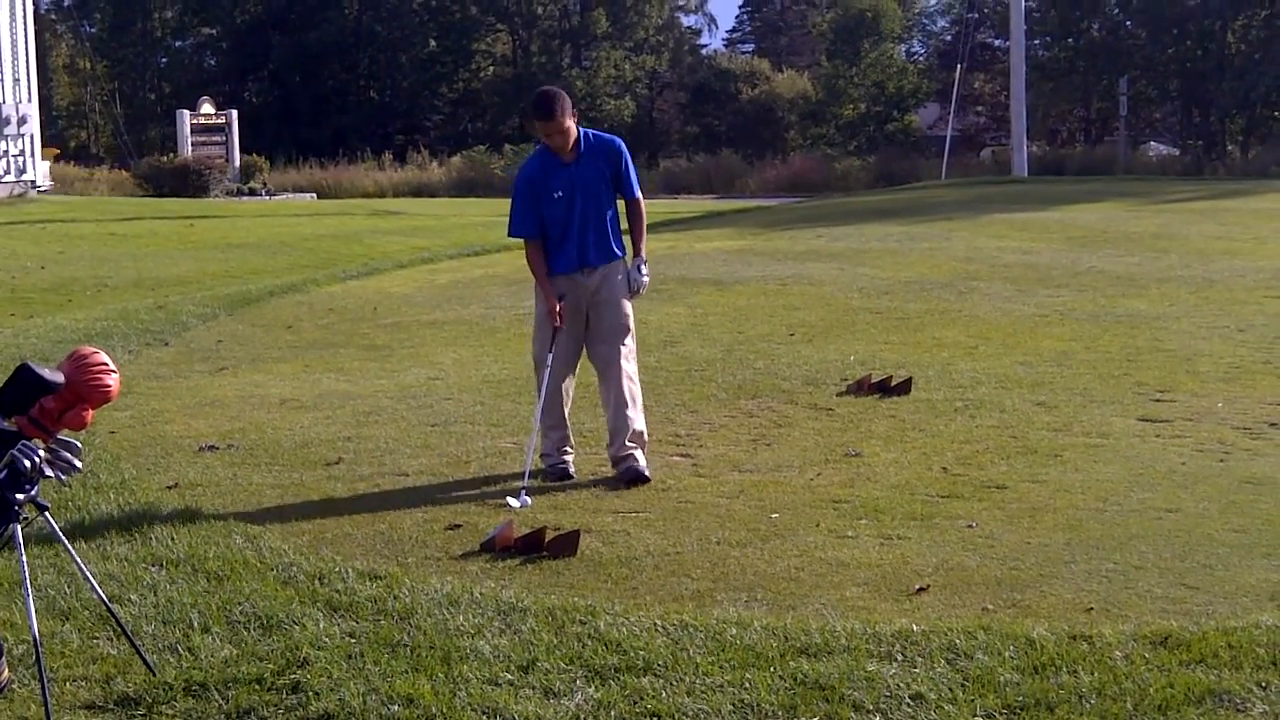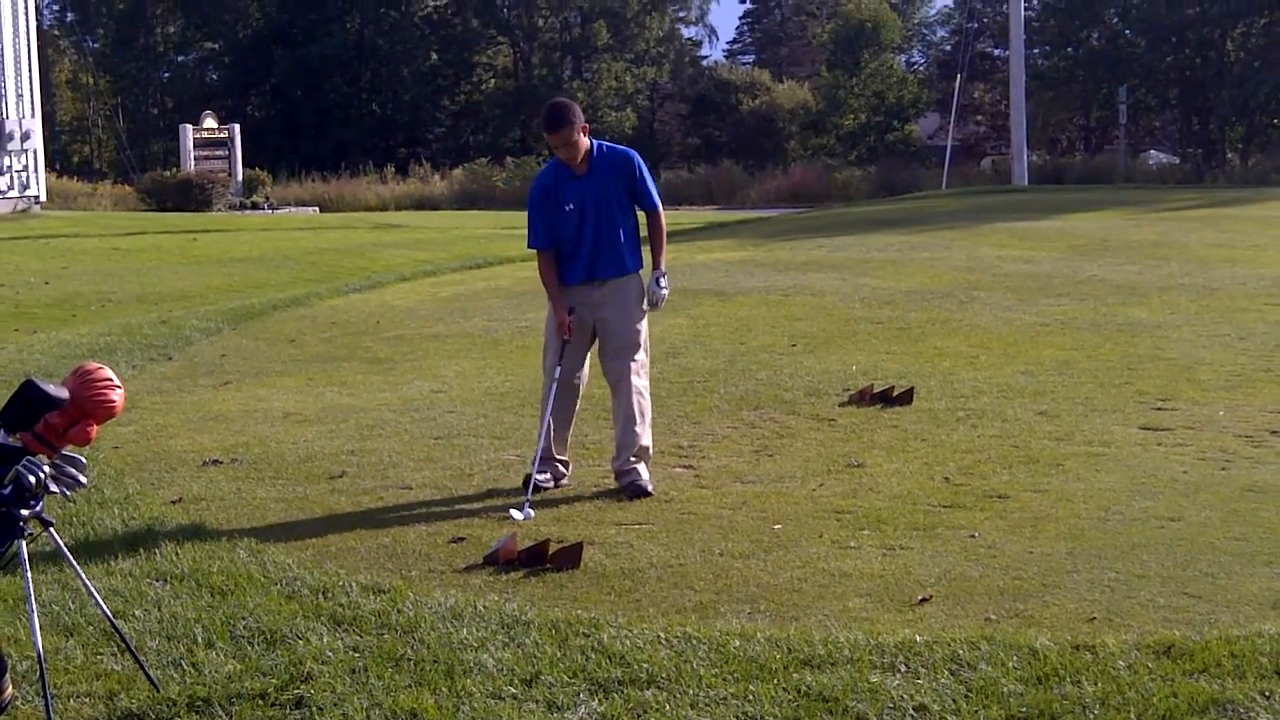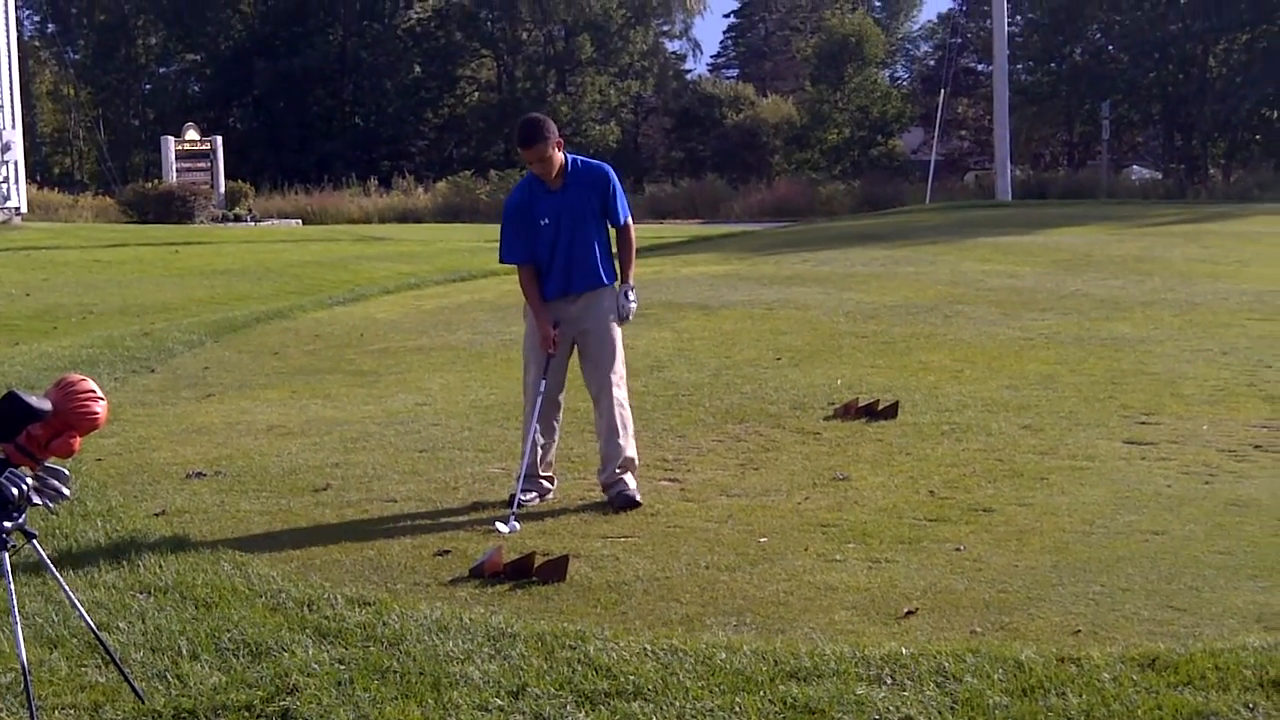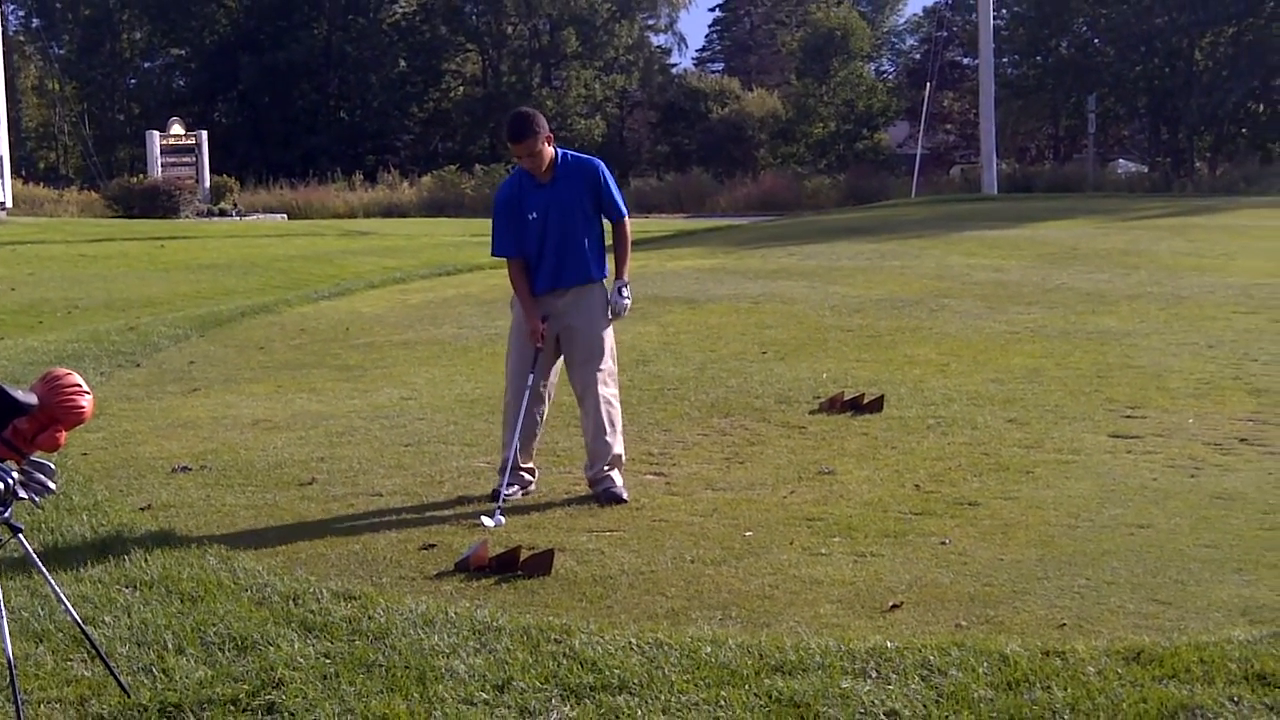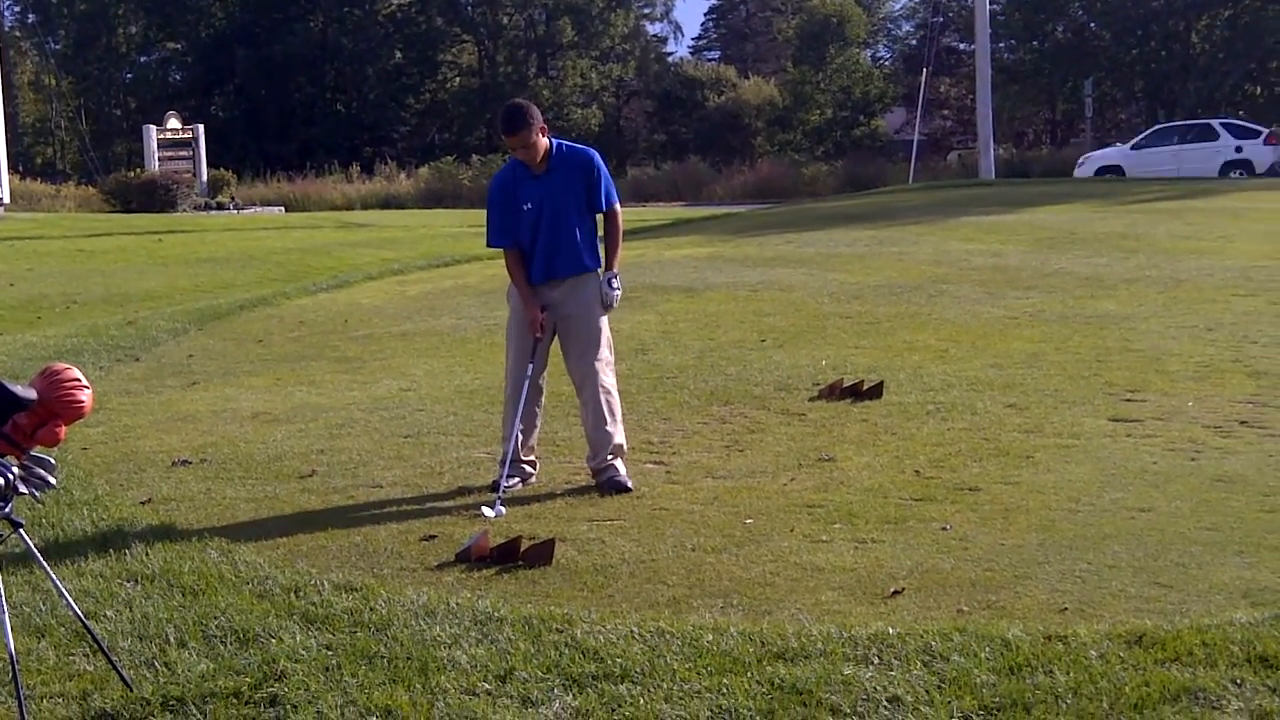
dt=0.3s
person 1, frame 1
left shoulder: (611, 150)
right shoulder: (531, 173)
left elbow: (634, 202)
right elbow: (531, 241)
left wrist: (639, 258)
right wrist: (547, 293)
left hip: (609, 271)
right hip: (559, 279)
left knee: (618, 362)
right knee: (555, 369)
left ankle: (628, 453)
right ankle: (557, 454)
person 1, frame 2
left shoulder: (626, 162)
right shoulder: (545, 185)
left elbow: (654, 213)
right elbow: (545, 252)
left wrist: (659, 271)
right wrist: (558, 306)
left hip: (622, 284)
right hip: (571, 291)
left knee: (628, 376)
right knee: (560, 379)
left ankle: (632, 466)
right ankle: (551, 463)
person 1, frame 3
left shoulder: (599, 176)
right shoulder: (519, 200)
left elbow: (624, 228)
right elbow: (524, 266)
left wrist: (627, 285)
right wrist: (542, 319)
left hip: (598, 297)
right hip: (547, 304)
left knee: (610, 387)
right knee: (541, 394)
left ankle: (619, 478)
right ankle: (537, 477)
person 1, frame 4
left shoulder: (591, 172)
right shoulder: (509, 193)
left elbow: (620, 223)
right elbow: (514, 259)
left wrist: (621, 281)
right wrist: (531, 313)
left hip: (586, 293)
right hip: (533, 299)
left knee: (597, 386)
right knee: (522, 388)
left ankle: (605, 473)
right ankle: (517, 472)
person 1, frame 5
left shoulder: (585, 162)
right shoulder: (503, 184)
left elbow: (612, 214)
right elbow: (510, 249)
left wrist: (611, 272)
right wrist: (529, 303)
left hip: (581, 283)
right hip: (529, 289)
left knee: (595, 375)
right knee: (521, 378)
left ankle: (608, 462)
right ankle: (519, 463)
